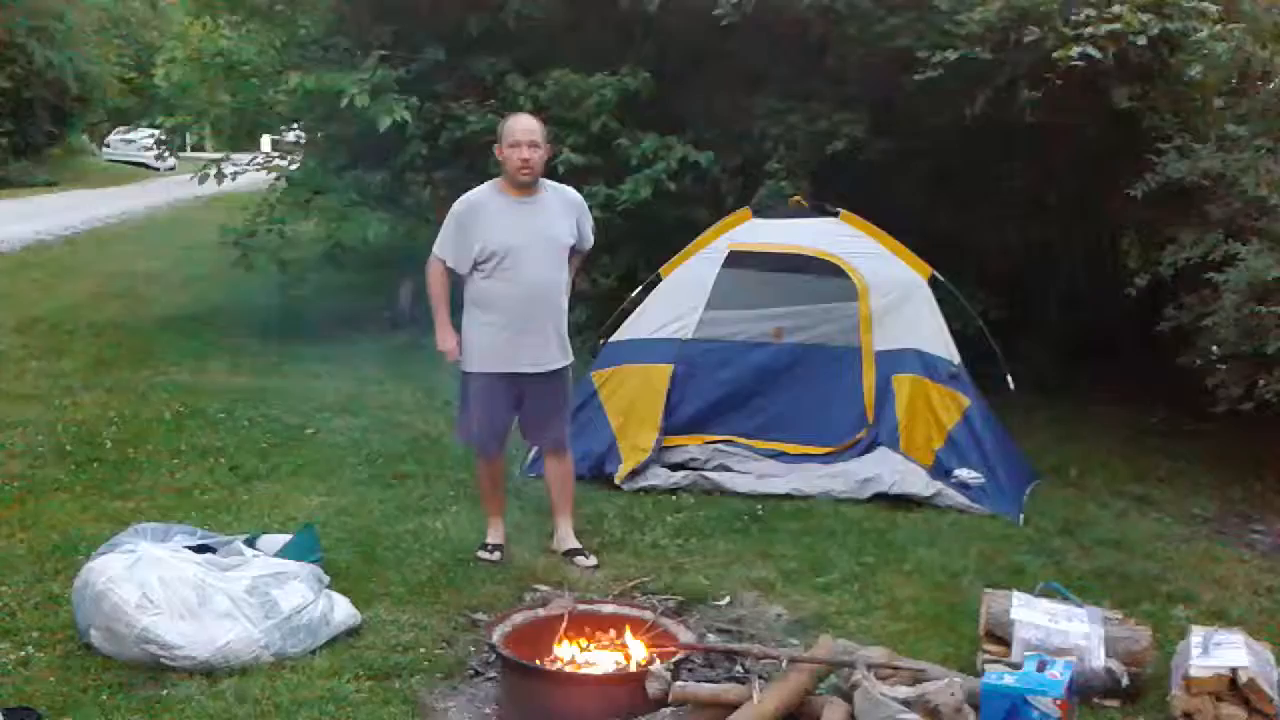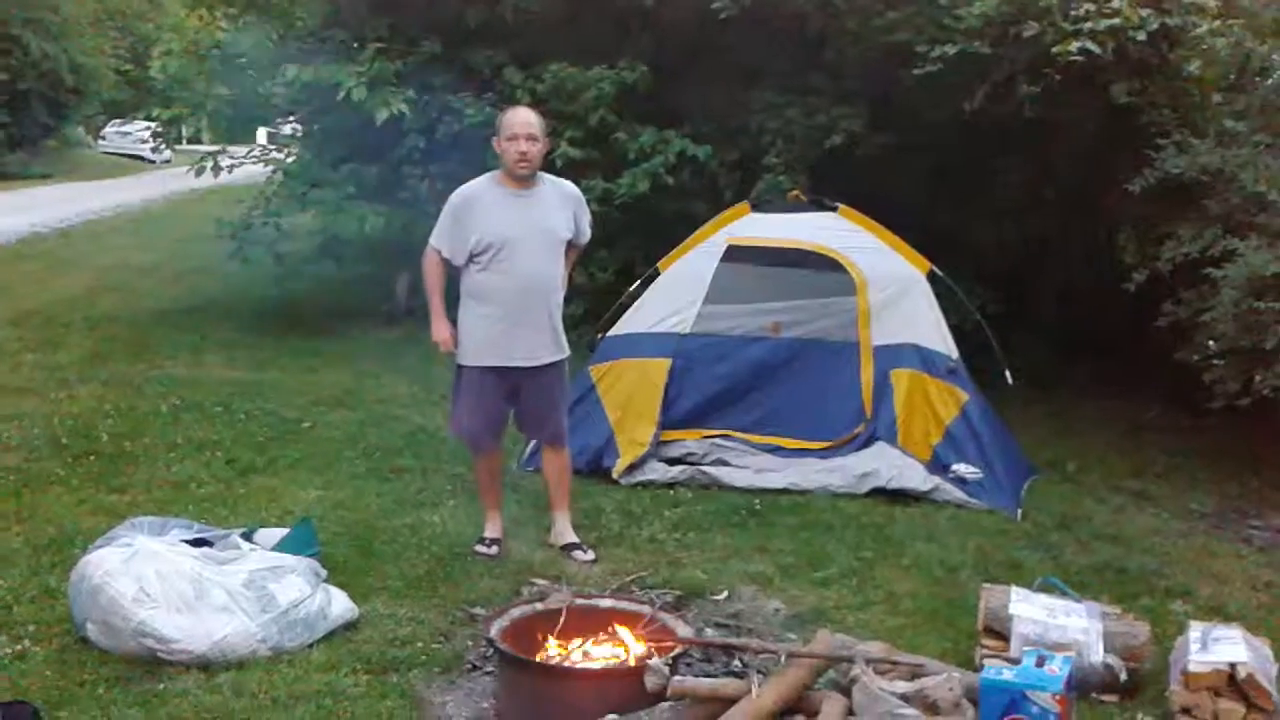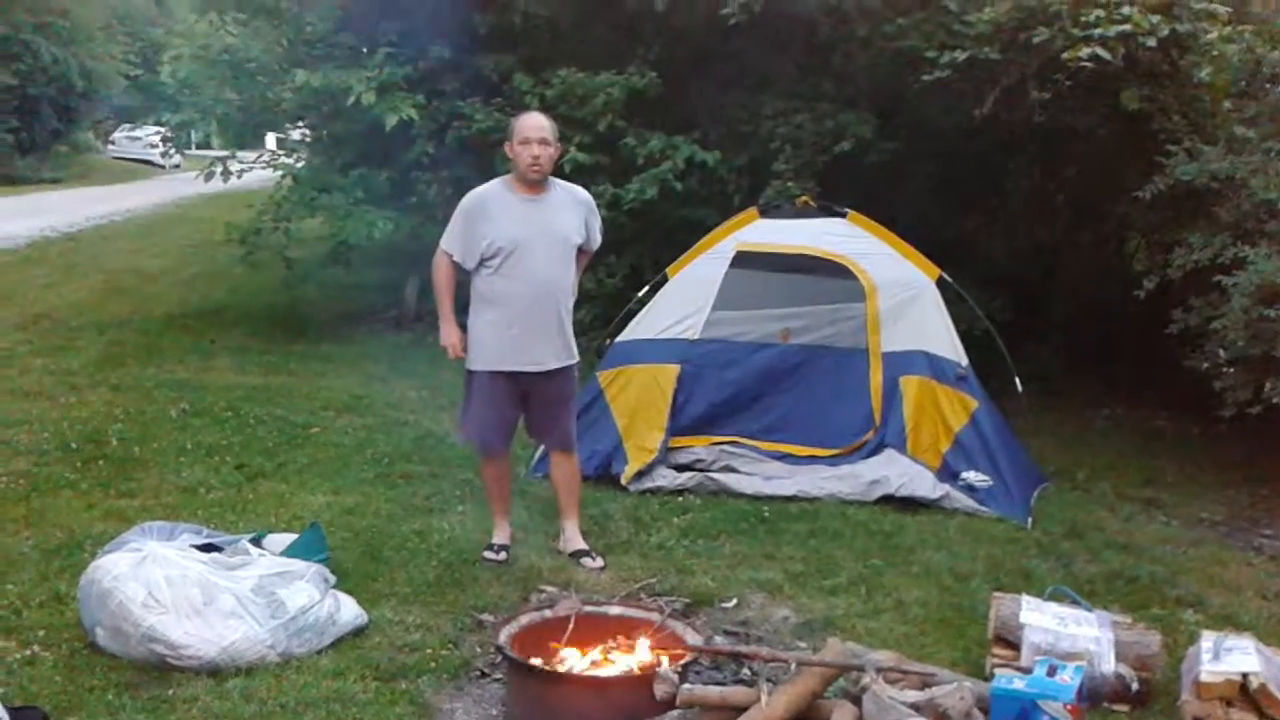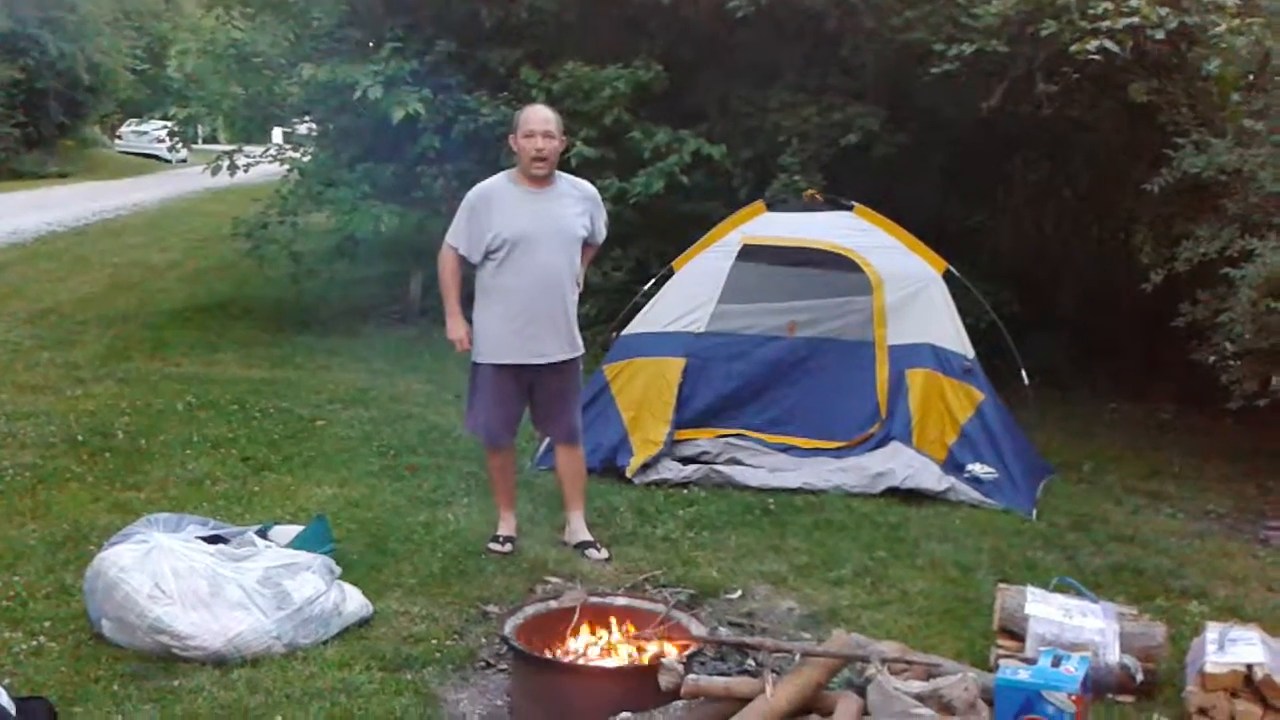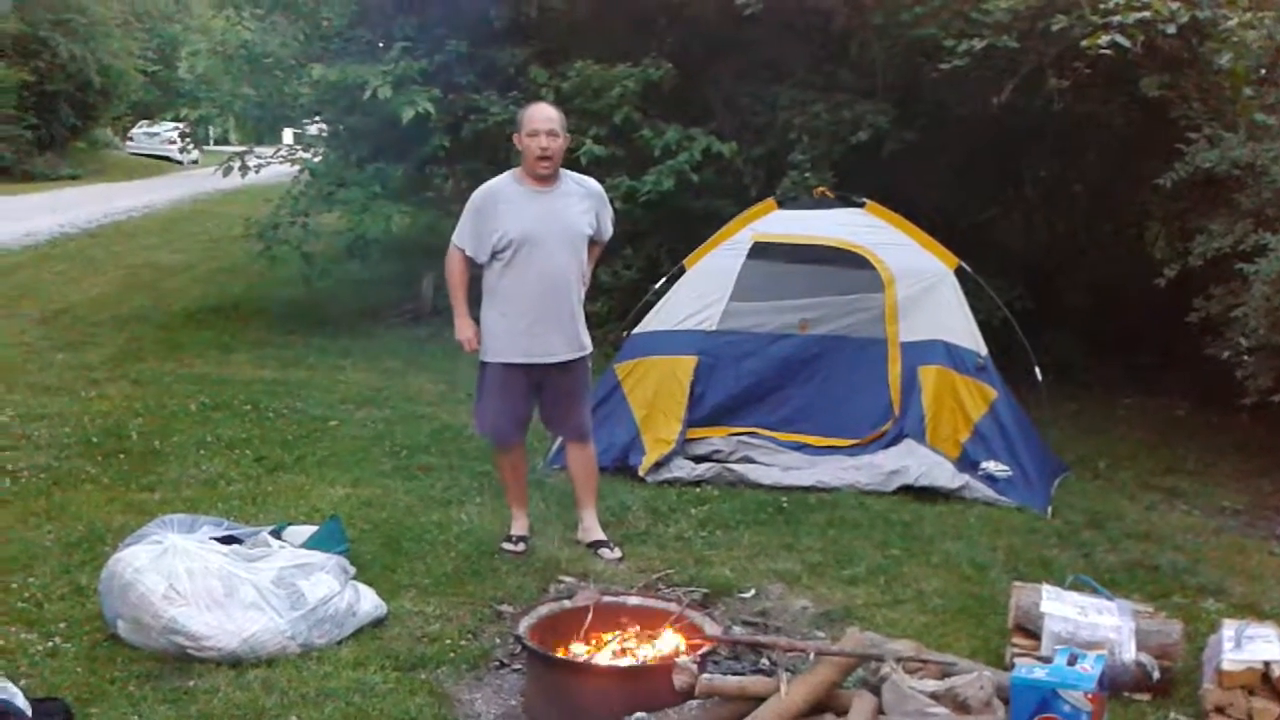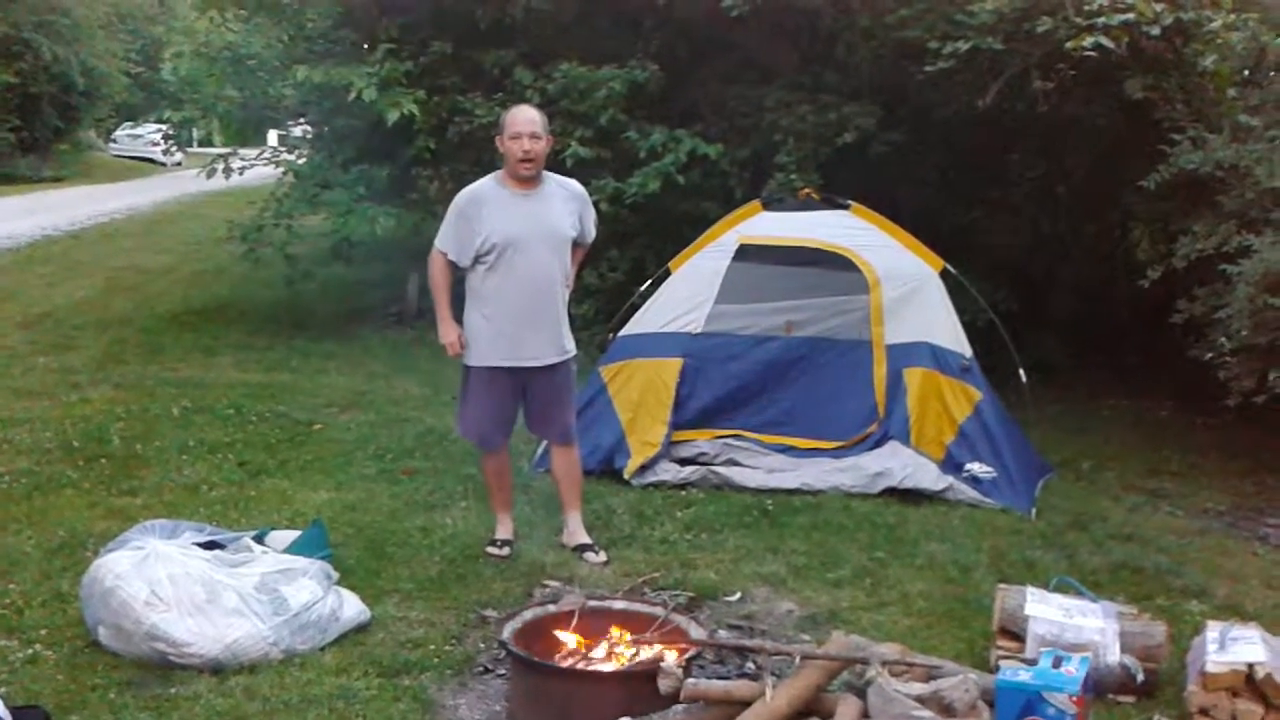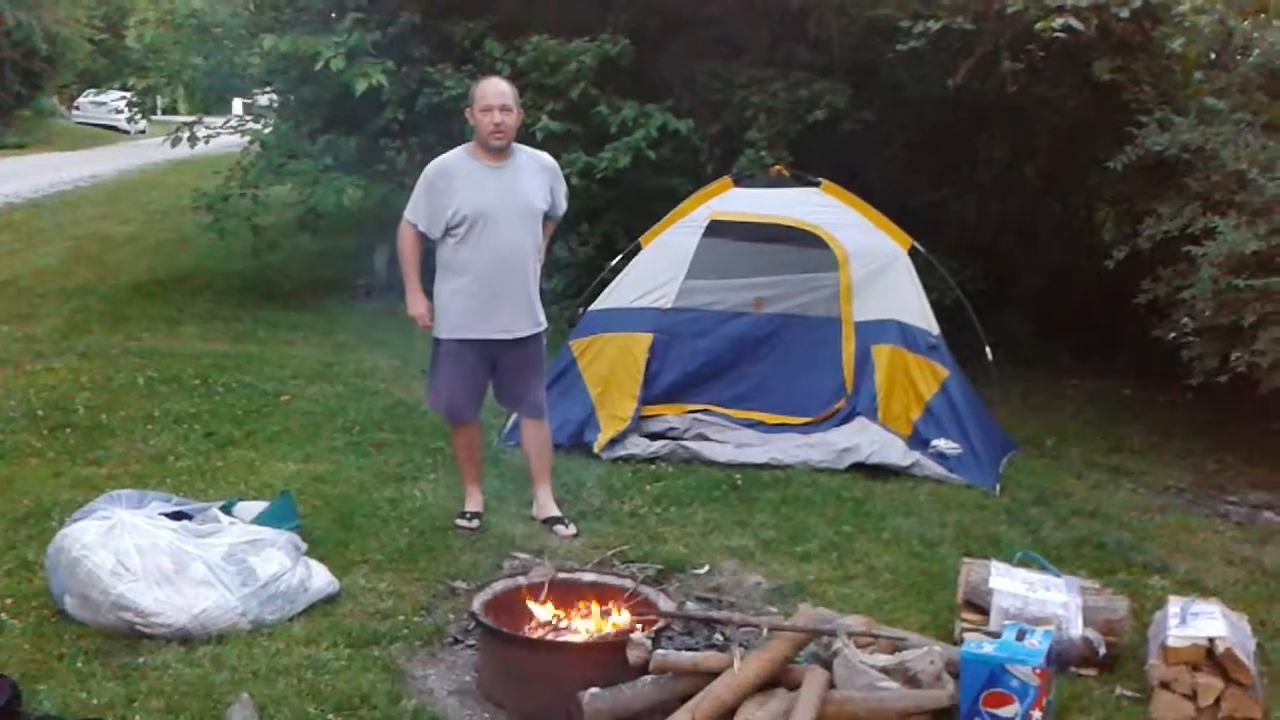
dt=0.5s
person 1, frame 1
left shoulder: (569, 202)
right shoulder: (472, 207)
right elbow: (437, 267)
right wrist: (444, 329)
left hip: (550, 353)
right hip: (489, 356)
left knee: (556, 444)
right knee: (488, 446)
left ankle: (564, 533)
right ankle: (495, 529)
person 1, frame 2
left shoulder: (566, 195)
right shoulder: (469, 198)
right elbow: (434, 257)
right wrist: (438, 319)
left hip: (546, 346)
right hip: (484, 349)
left knee: (554, 437)
right knee: (483, 440)
left ankle: (562, 527)
right ankle: (492, 523)
person 1, frame 3
left shoulder: (578, 201)
right shoulder: (481, 202)
right elbow: (444, 260)
right wrist: (447, 323)
left hip: (556, 351)
right hip: (494, 354)
left knee: (563, 442)
right knee: (493, 445)
left ankle: (571, 533)
right ankle: (501, 529)
person 1, frame 4
left shoulder: (583, 195)
right shoulder: (486, 196)
right elbow: (450, 255)
right wrist: (454, 317)
left hip: (561, 344)
right hip: (499, 346)
left knee: (568, 435)
right knee: (497, 437)
left ankle: (576, 525)
right ankle: (506, 520)
person 1, frame 5
left shoulder: (588, 192)
right shoulder: (491, 196)
right elbow: (457, 256)
right wrist: (462, 317)
left hip: (569, 343)
right hip: (507, 346)
left knee: (578, 433)
right knee: (508, 437)
left ankle: (589, 524)
right ankle: (519, 520)
person 1, frame 6
left shoulder: (571, 194)
right shoulder: (474, 199)
right elbow: (440, 259)
right wrist: (445, 321)
left hip: (553, 346)
right hip: (490, 349)
left knee: (563, 435)
right knee: (492, 440)
left ankle: (574, 526)
right ankle: (503, 524)
person 1, frame 7
left shoulder: (543, 167)
right shoulder: (444, 171)
right elbow: (409, 230)
right wrist: (414, 293)
left hip: (524, 318)
right hip: (461, 322)
left knee: (534, 408)
right knee: (462, 412)
left ankle: (544, 499)
right ankle: (472, 496)
